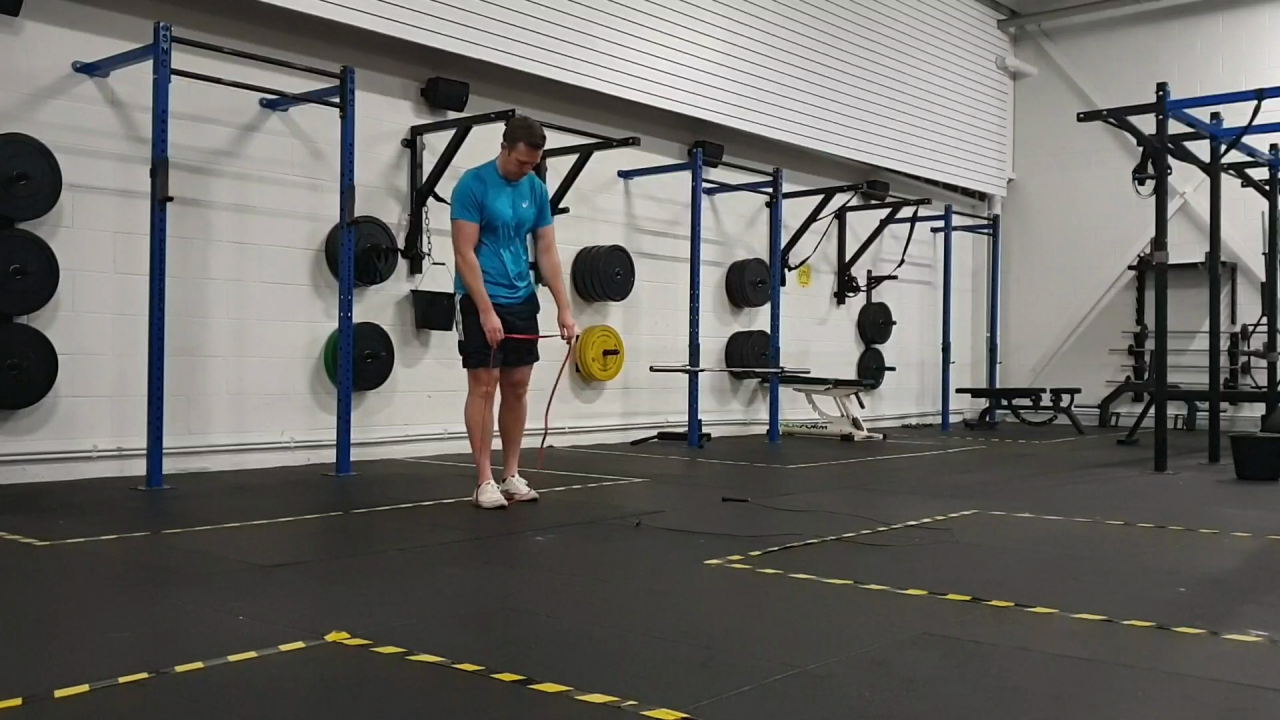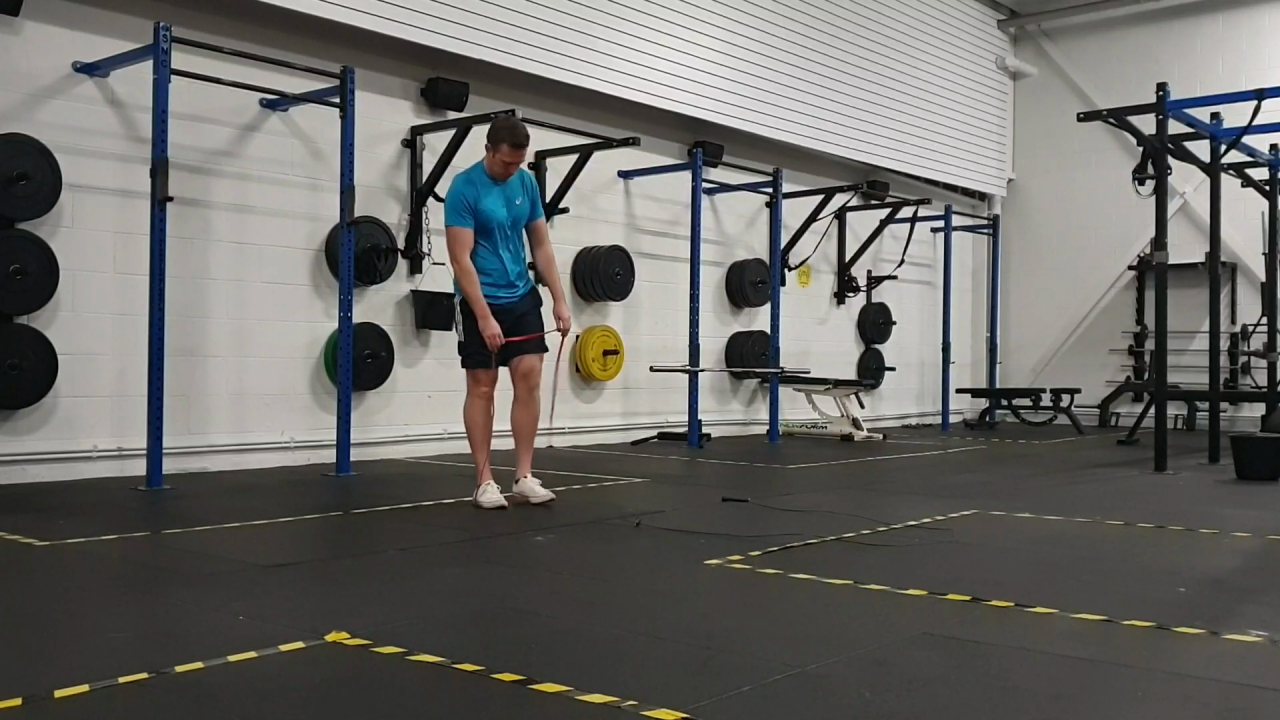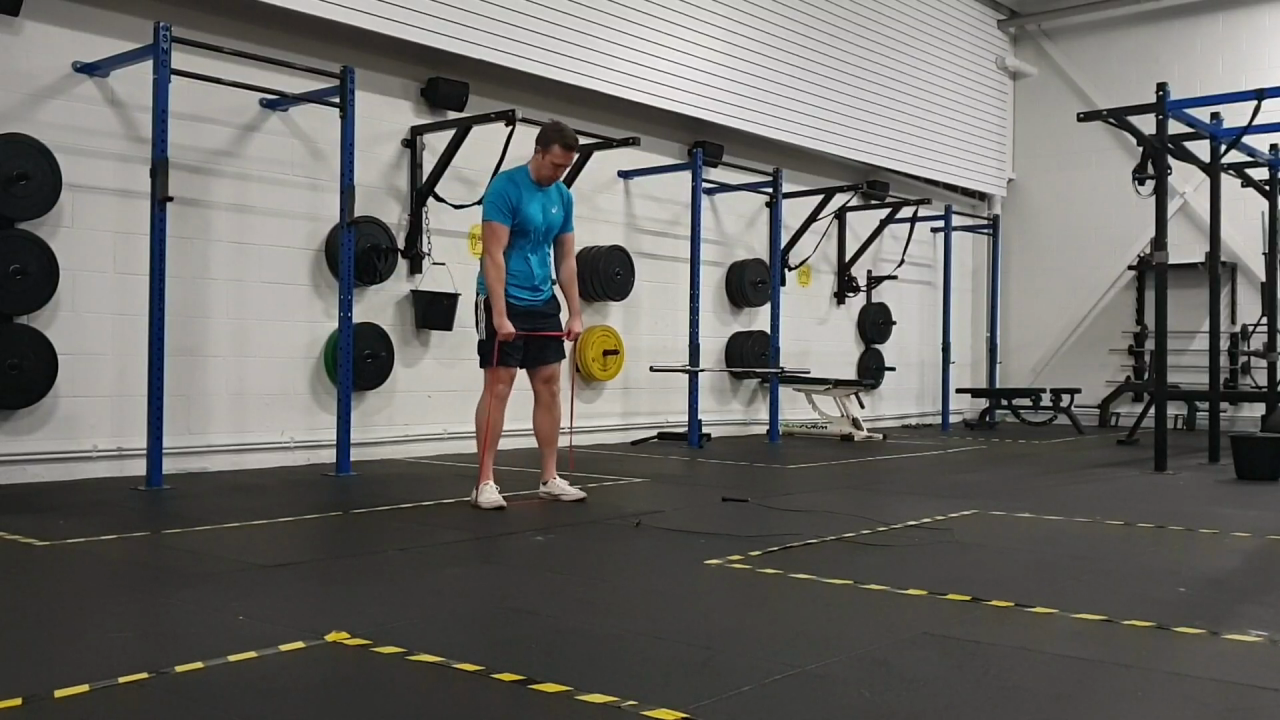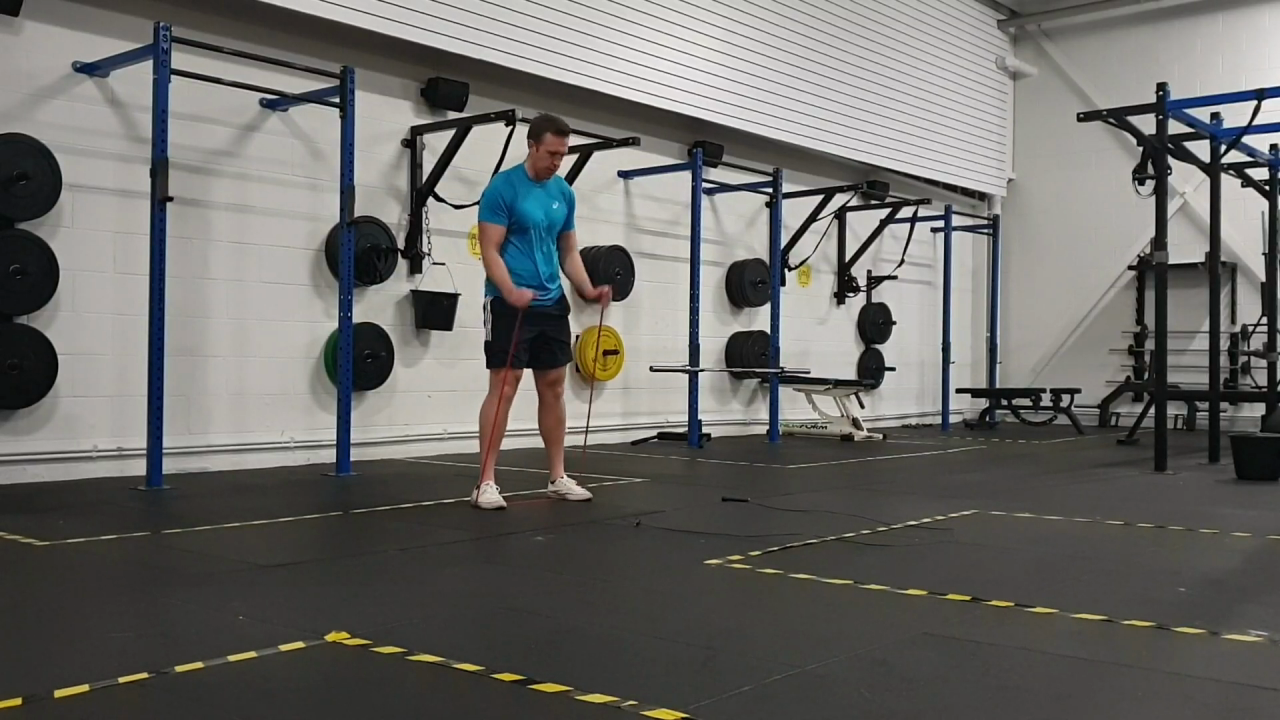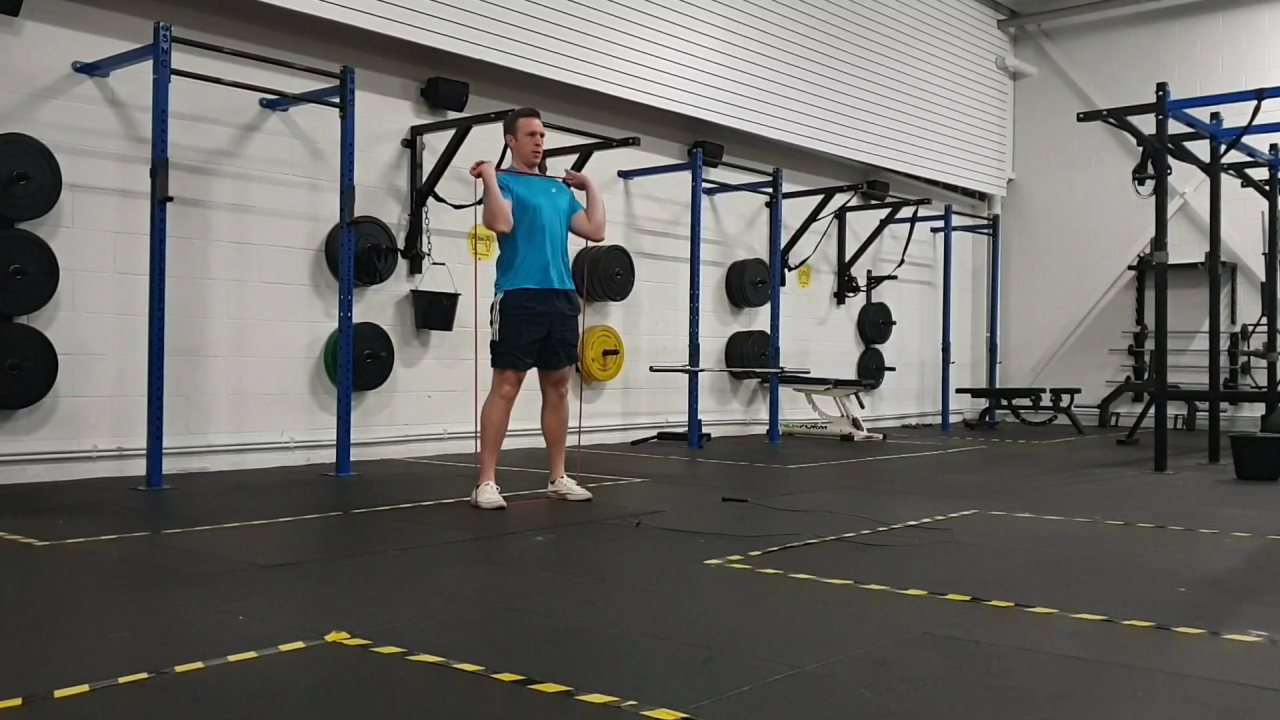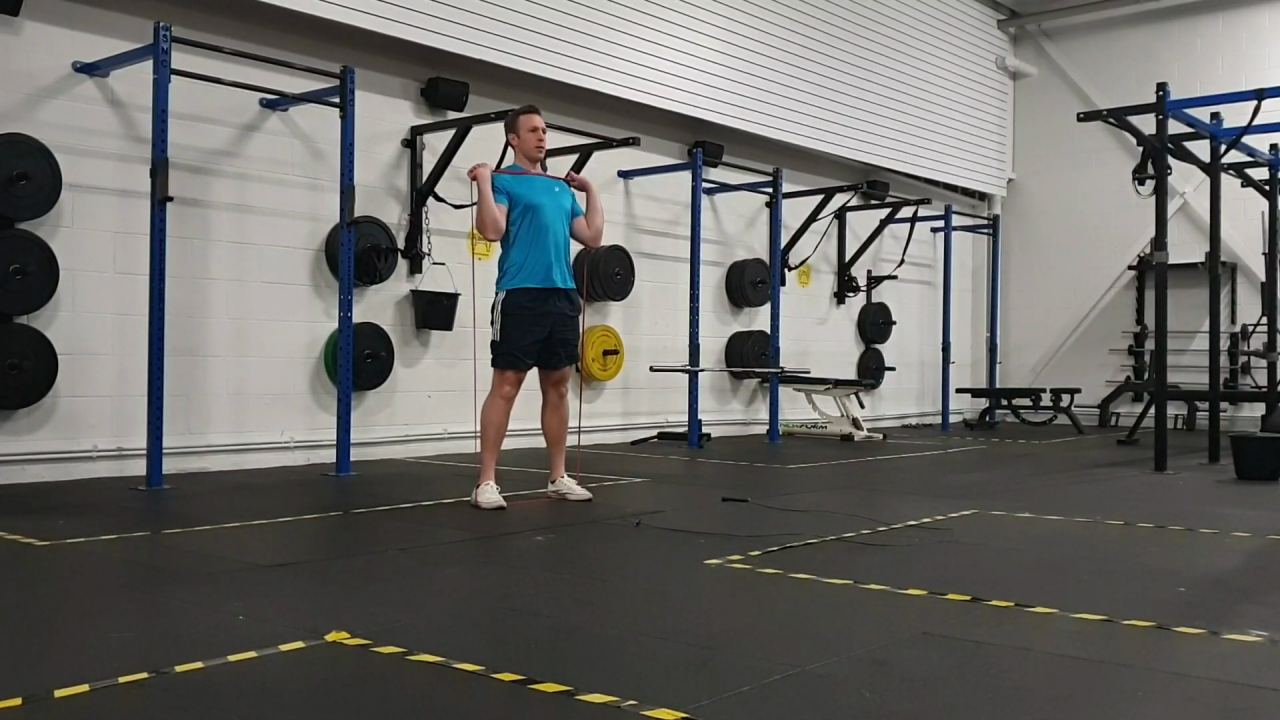
dt=0.7s
person 1, frame 1
left shoulder: (536, 190)
right shoulder: (473, 185)
left elbow: (547, 252)
right elbow: (465, 253)
left wrist: (564, 309)
right wrist: (486, 311)
left hip: (522, 300)
right hip: (480, 300)
left knee: (517, 388)
right knee: (483, 386)
left ankle: (511, 475)
right ankle: (485, 480)
person 1, frame 2
left shoulder: (527, 184)
right shoulder: (464, 189)
left elbow: (541, 246)
right elbow: (461, 259)
left wrist: (559, 300)
right wrist: (485, 317)
left hip: (522, 298)
right hip: (480, 301)
left knee: (529, 380)
right knee: (482, 387)
left ankle: (524, 476)
right ankle: (485, 481)
person 1, frame 3
left shoulder: (563, 197)
right shoulder: (505, 188)
left elbow: (566, 259)
right elbow: (494, 255)
left wrist: (575, 313)
right wrist: (499, 315)
left hip: (543, 303)
right hip: (505, 302)
left knee: (548, 386)
right knee: (499, 386)
left ankle: (549, 478)
right ankle: (485, 482)
person 1, frame 4
left shoulder: (564, 194)
right shoulder: (503, 187)
left elbow: (568, 252)
right elbow: (489, 250)
left wrist: (588, 290)
right wrist: (509, 292)
left hip: (552, 304)
right hip: (511, 304)
left knee: (553, 388)
right knee: (503, 388)
left ankle: (557, 477)
right ankle: (485, 482)
person 1, frame 5
left shoulder: (560, 188)
right shoulder: (504, 182)
left elbow: (595, 231)
right elbow: (501, 224)
left wrist: (589, 187)
right wrist: (490, 178)
left hip: (562, 297)
right hip: (518, 297)
left knee: (557, 387)
right knee: (505, 386)
left ankle: (558, 477)
right ankle: (486, 482)
person 1, frame 6
left shoulder: (561, 188)
right shoulder: (503, 181)
left elbow: (592, 237)
right elbow: (491, 231)
left wrist: (591, 192)
right wrist: (484, 182)
left hip: (563, 296)
right hip: (520, 295)
left knee: (557, 387)
right knee: (506, 386)
left ankle: (559, 477)
right ankle: (486, 482)
